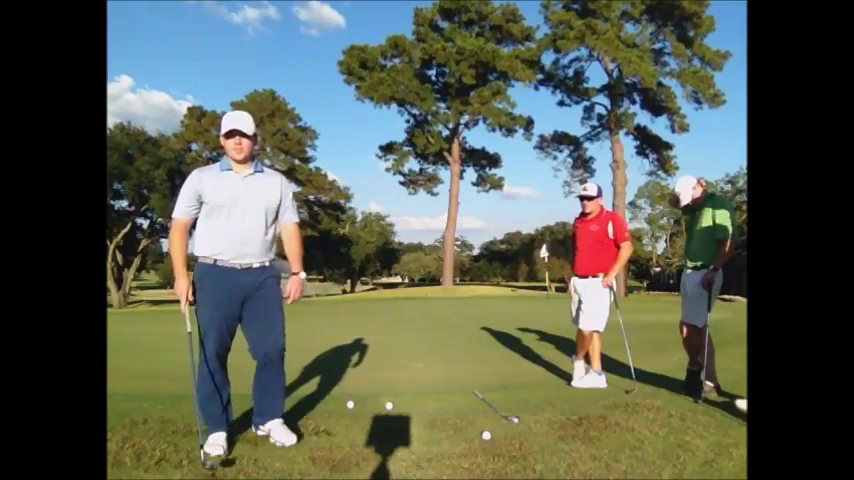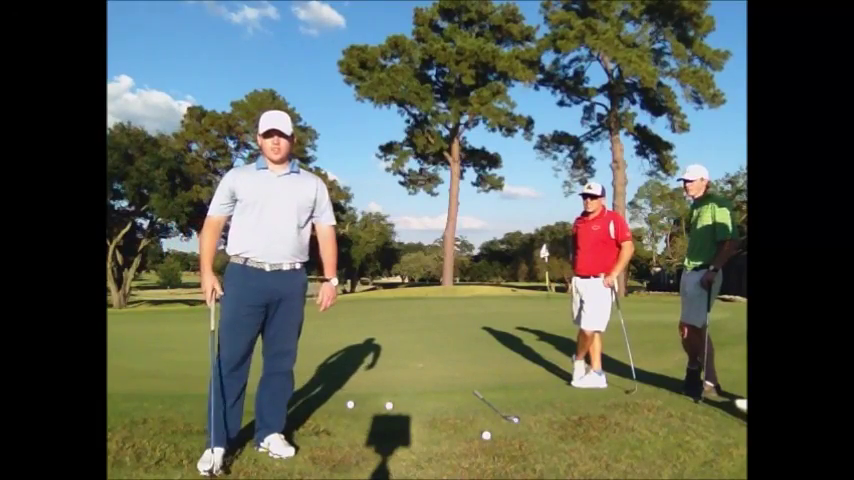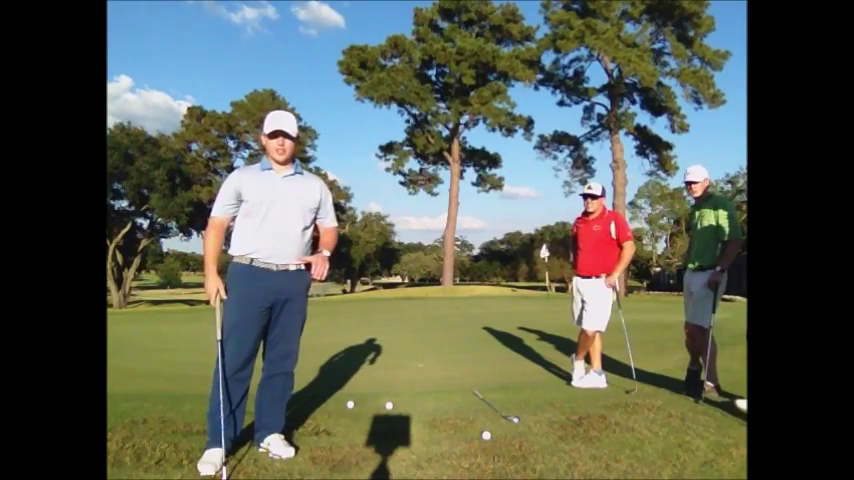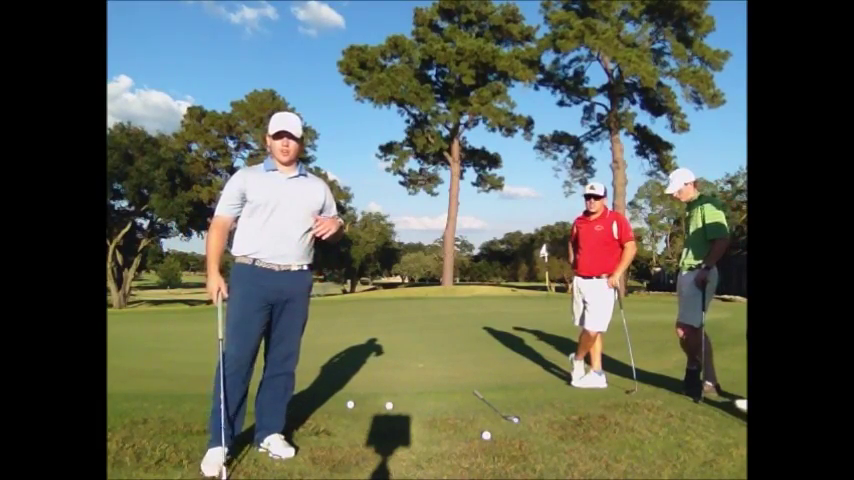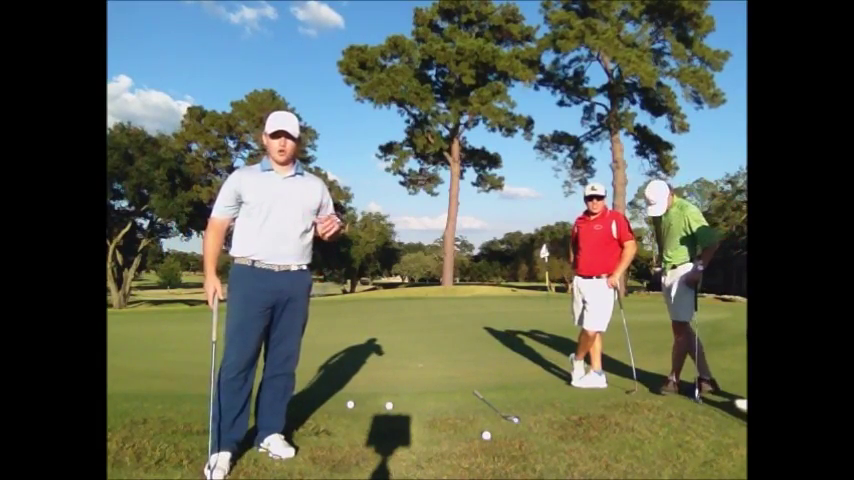
dt=1s
person 1, frame 1
left shoulder: (277, 182)
right shoulder: (201, 179)
left elbow: (289, 229)
right elbow: (179, 227)
left wrist: (297, 273)
right wrist: (181, 276)
left hip: (262, 276)
right hip: (215, 275)
left knee: (271, 348)
right knee: (212, 354)
left ankle: (269, 418)
right ankle: (217, 428)
person 1, frame 2
left shoulder: (312, 184)
right shoulder: (236, 178)
left elbow: (325, 231)
right elbow: (213, 224)
left wrist: (330, 278)
right wrist: (206, 271)
left hip: (290, 281)
right hip: (244, 276)
left knee: (281, 360)
right knee: (230, 359)
left ankle: (270, 433)
right ankle: (218, 442)
person 1, frame 3
left shoulder: (315, 185)
right shoulder: (241, 178)
left elbow: (329, 228)
right elbow: (216, 225)
left wrist: (323, 253)
right wrist: (211, 272)
left hip: (293, 281)
right hip: (248, 275)
left knee: (281, 361)
right knee: (234, 360)
left ankle: (269, 432)
right ankle: (217, 442)
person 1, frame 4
left shoulder: (318, 187)
right shoulder: (245, 178)
left elbow: (329, 231)
right elbow: (220, 225)
left wrist: (335, 226)
right wrist: (213, 271)
left hip: (296, 281)
right hip: (252, 276)
left knee: (283, 361)
right knee: (237, 358)
left ankle: (270, 433)
right ankle: (219, 442)
person 1, frame 5
left shoulder: (315, 186)
right shoulder: (242, 179)
left elbow: (326, 229)
right elbow: (216, 226)
left wrist: (334, 227)
right wrist: (210, 274)
left hip: (296, 281)
right hip: (251, 276)
left knee: (283, 361)
right knee: (238, 361)
left ankle: (270, 433)
right ankle: (223, 446)
person 2, frame 1
left shoulder: (719, 204)
right shoulder: (694, 207)
left elbow: (727, 243)
right elbow: (672, 201)
left wrist: (713, 270)
right wrist: (684, 190)
left hip: (705, 274)
right hip: (689, 272)
left knee: (691, 327)
right knee: (694, 327)
left ankle: (702, 374)
right ankle: (703, 375)
person 2, frame 2
left shoulder: (718, 204)
right shoulder: (695, 208)
left elbow: (730, 243)
left wrist: (713, 270)
right wrist: (689, 269)
left hip: (705, 274)
right hip: (689, 273)
left knee: (687, 327)
right knee: (697, 328)
left ankle: (695, 368)
right ankle: (710, 380)
person 2, frame 3
left shoulder: (721, 205)
right shoulder: (694, 209)
left elbow: (735, 242)
left wrist: (719, 270)
right wrist: (687, 262)
left hip: (709, 275)
right hip: (691, 273)
left knee: (695, 327)
right knee: (697, 328)
left ankle: (697, 370)
right ankle: (708, 379)
person 2, frame 4
left shoulder: (708, 205)
right shoulder: (690, 208)
left elbow: (722, 240)
left wrist: (706, 268)
right wrist: (684, 268)
left hip: (700, 274)
right hip: (686, 273)
left knee: (686, 327)
right knee: (691, 328)
left ankle: (701, 374)
right ankle: (709, 380)
person 2, frame 5
left shoulder: (688, 211)
right shoulder: (658, 211)
left elbow: (711, 242)
left wrist: (699, 268)
left hip: (685, 272)
right hip: (667, 272)
left knee: (679, 326)
right knee: (682, 327)
left ankle: (674, 378)
right ankle: (704, 375)
person 3, frame 1
left shoulder: (612, 219)
right shoulder: (578, 222)
left elbow: (627, 248)
left wrist: (611, 274)
right wrist: (573, 273)
left hip: (598, 283)
right hip: (578, 281)
left knee: (587, 327)
right knee: (590, 329)
left ankle: (578, 361)
right ankle: (596, 374)
person 3, frame 2
left shoulder: (613, 219)
right shoulder: (579, 222)
left elbow: (628, 247)
left wrist: (613, 274)
right wrist: (574, 273)
left hip: (600, 282)
right hip: (579, 281)
left knee: (589, 328)
right knee: (590, 329)
left ankle: (578, 360)
right ankle: (596, 374)
person 3, frame 3
left shoulder: (614, 219)
right shoulder: (579, 222)
left elbow: (629, 247)
left wrist: (615, 274)
left hip: (601, 283)
right hip: (580, 282)
left knee: (591, 328)
right knee: (591, 329)
left ankle: (578, 359)
right ankle: (596, 373)
person 3, frame 4
left shoulder: (616, 219)
right shoulder: (579, 222)
left elbow: (630, 247)
right elbow: (572, 244)
left wrist: (617, 274)
right wrist: (574, 266)
left hip: (603, 283)
right hip: (581, 282)
left knee: (593, 329)
right knee: (590, 329)
left ankle: (577, 359)
right ankle: (597, 374)
person 3, frame 5
left shoulder: (616, 219)
right shoulder: (579, 222)
left elbow: (630, 247)
left wrist: (617, 274)
right wrist: (574, 266)
left hip: (603, 283)
right hip: (581, 282)
left knee: (591, 329)
right knee: (591, 329)
left ankle: (577, 359)
right ankle: (596, 374)
